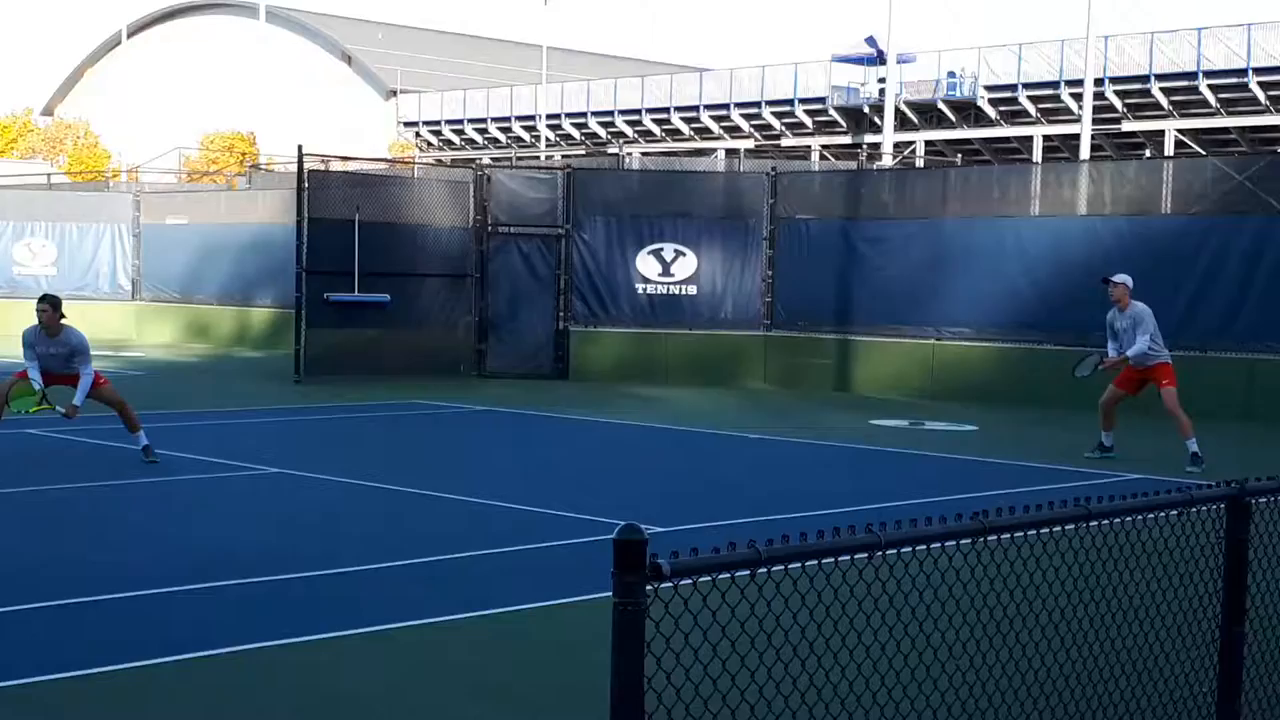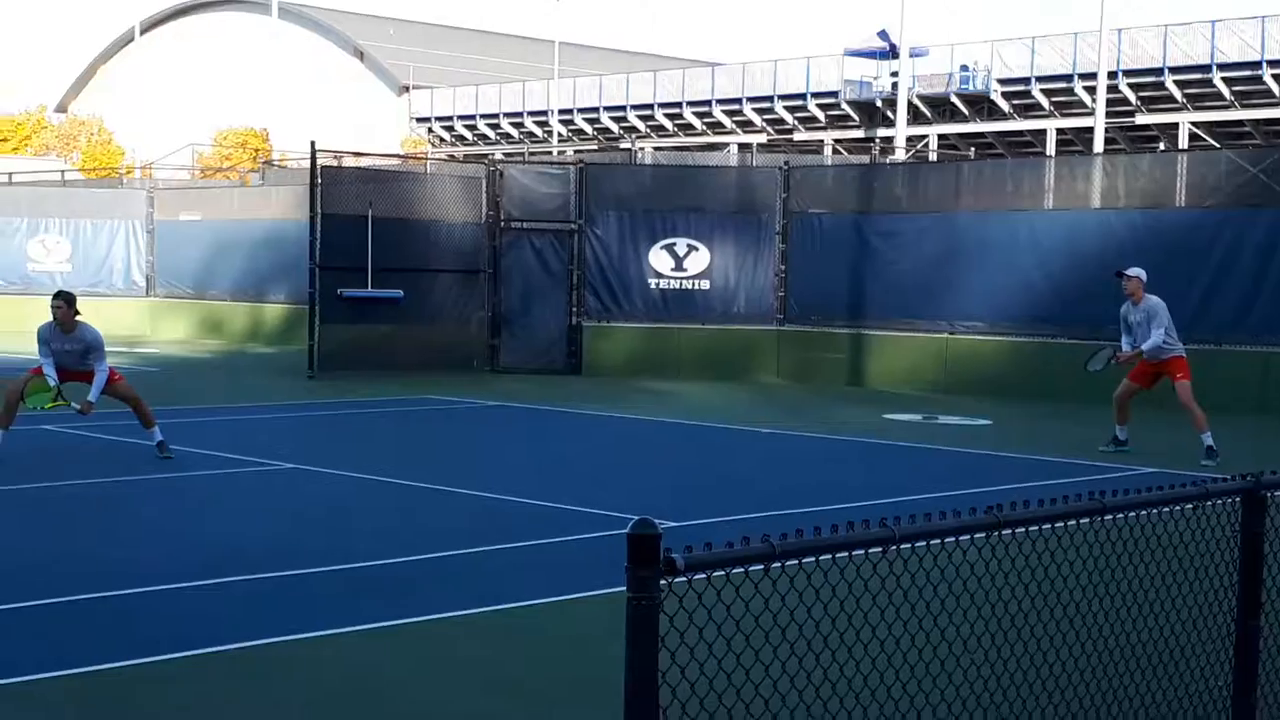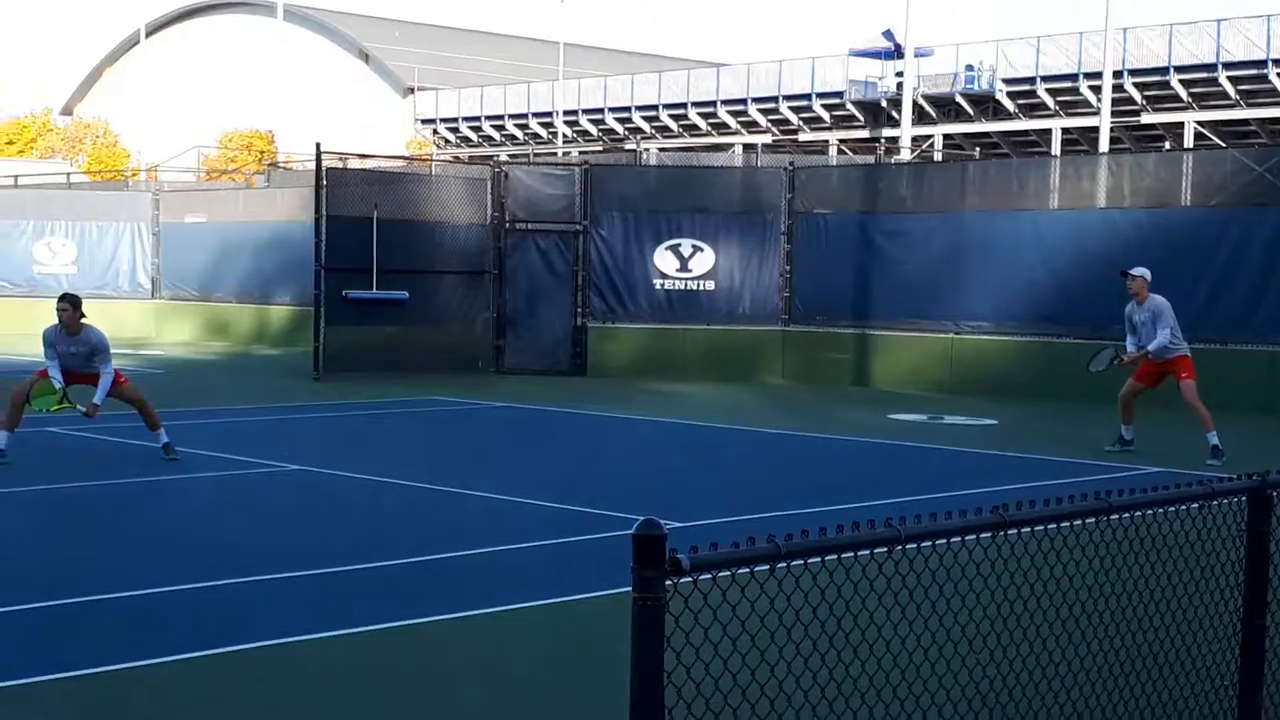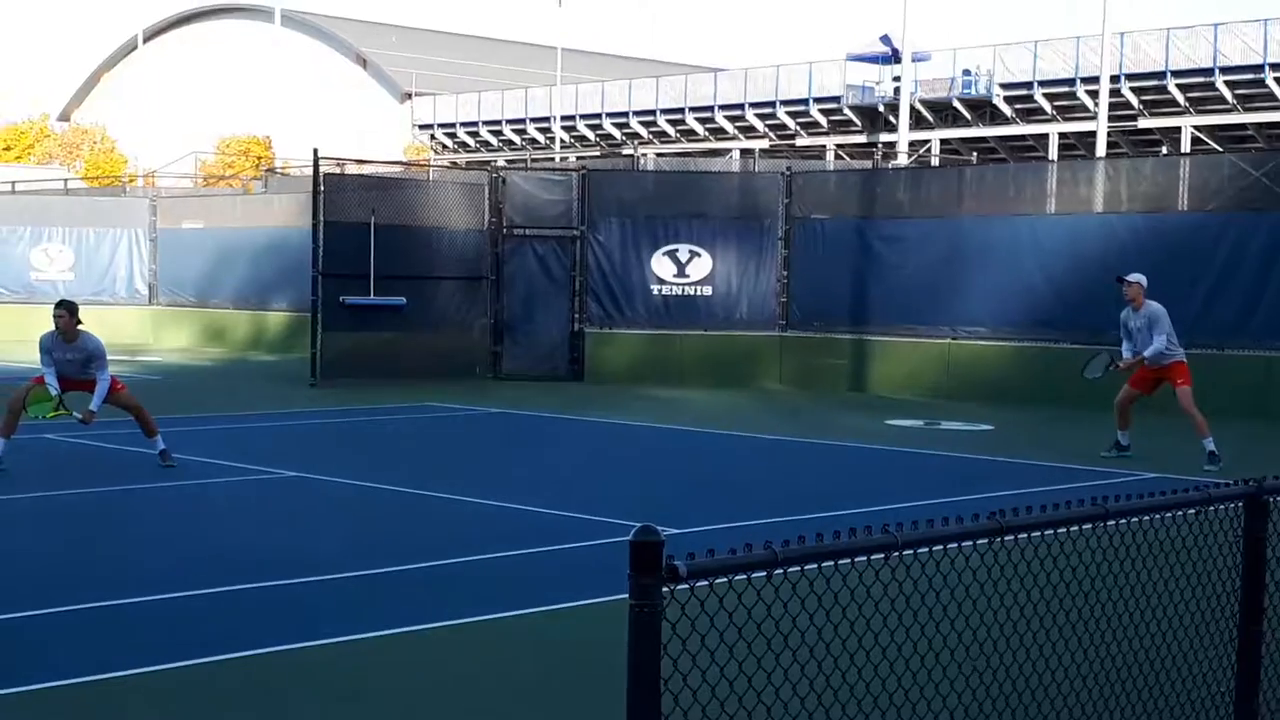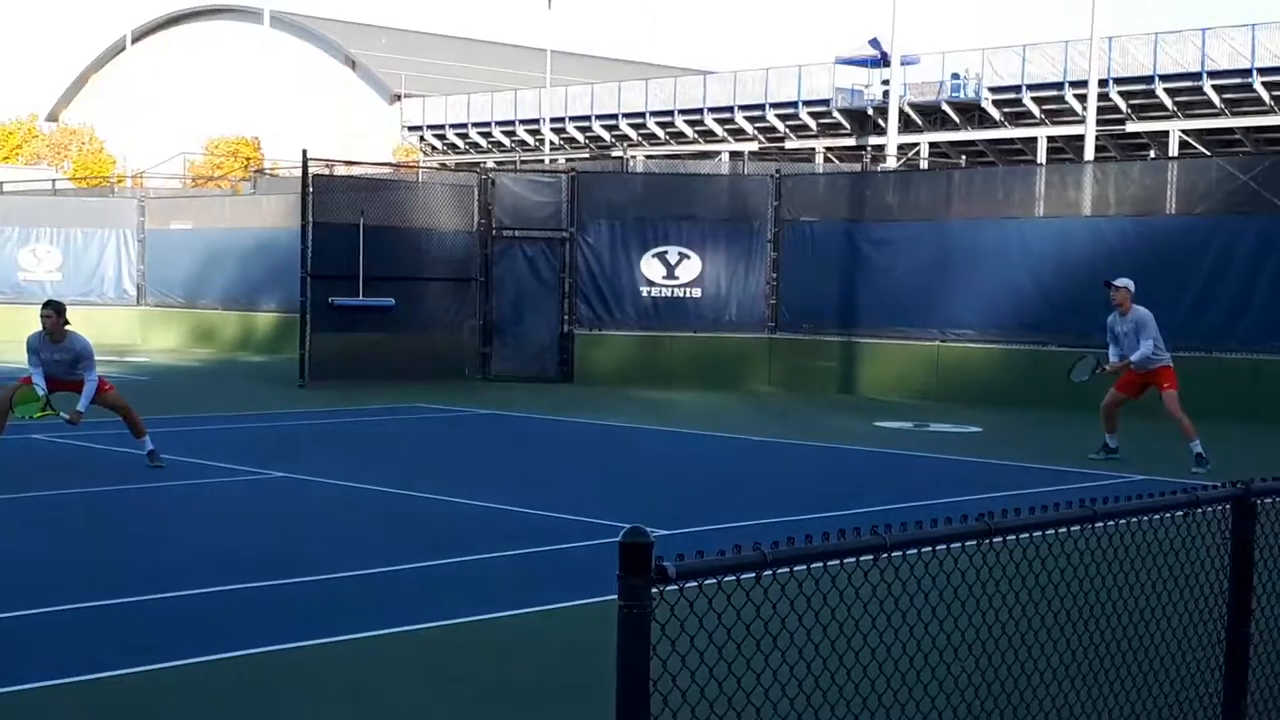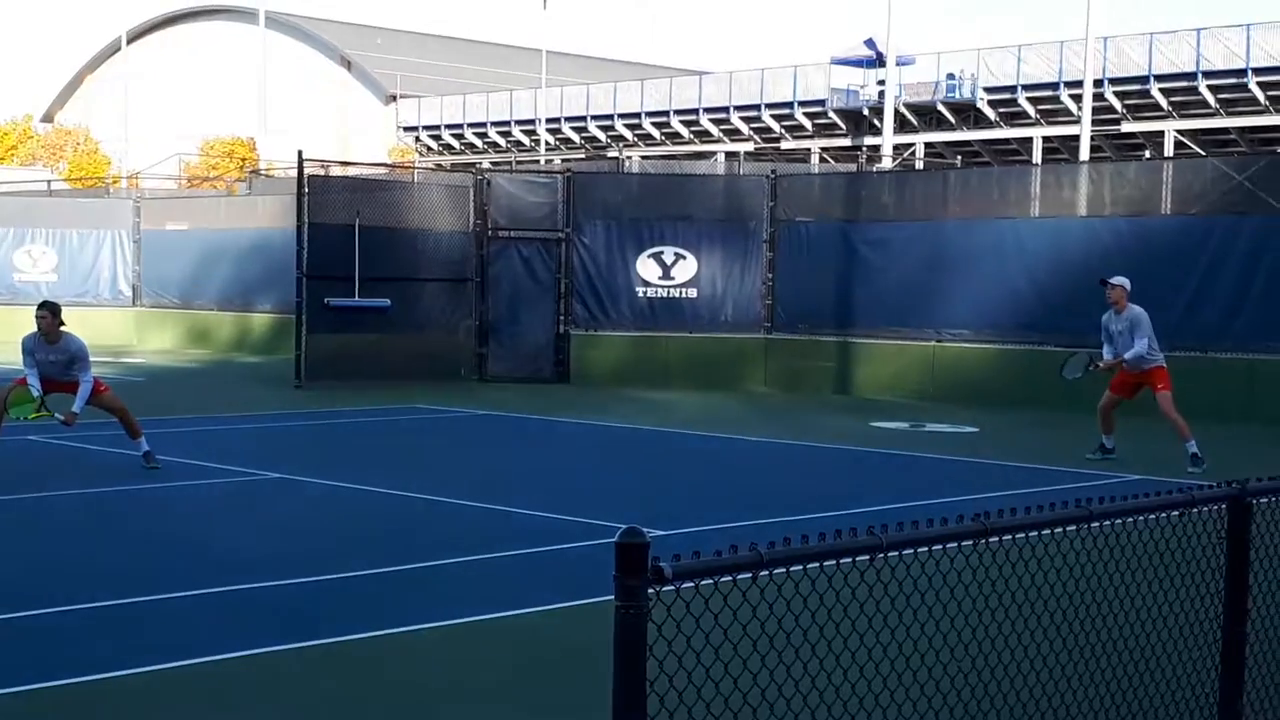
dt=0.1s
person 1, frame 1
left shoulder: (1141, 311)
right shoulder: (1111, 316)
left elbow: (1143, 345)
right elbow: (1113, 342)
left wrist: (1119, 360)
right wrist: (1111, 359)
left hip: (1158, 363)
right hip: (1135, 366)
left knee: (1172, 407)
right knee: (1105, 402)
left ankle: (1195, 455)
right ankle: (1106, 445)
person 1, frame 2
left shoulder: (1155, 305)
right shoulder: (1125, 310)
left elbow: (1158, 339)
right elbow: (1127, 336)
left wrist: (1134, 354)
right wrist: (1126, 353)
left hip: (1172, 356)
right hip: (1149, 360)
left knee: (1187, 400)
right knee: (1119, 396)
left ankle: (1210, 448)
right ankle: (1121, 439)
person 1, frame 3
left shoulder: (1159, 304)
right shoulder: (1130, 310)
left elbow: (1163, 338)
right elbow: (1131, 336)
left wrist: (1140, 355)
right wrist: (1130, 354)
left hip: (1177, 356)
right hip: (1154, 360)
left knee: (1192, 399)
right knee: (1124, 396)
left ankle: (1216, 448)
right ankle: (1126, 439)
person 1, frame 4
left shoulder: (1155, 311)
right shoulder: (1125, 316)
left elbow: (1160, 345)
right elbow: (1127, 342)
left wrist: (1135, 361)
right wrist: (1126, 360)
left hip: (1173, 362)
right hip: (1149, 366)
left knee: (1187, 406)
right knee: (1120, 402)
left ankle: (1213, 453)
right ankle: (1123, 444)
person 1, frame 5
left shoulder: (1142, 316)
right shoulder: (1112, 320)
left elbow: (1147, 349)
right elbow: (1113, 346)
left wrist: (1122, 364)
right wrist: (1113, 364)
left hip: (1159, 367)
right hip: (1136, 370)
left knee: (1174, 410)
right knee: (1107, 405)
left ankle: (1200, 456)
right ankle: (1111, 446)
person 1, frame 6
left shoulder: (1137, 314)
right shoulder: (1106, 319)
left elbow: (1141, 348)
right elbow: (1108, 345)
left wrist: (1116, 362)
right wrist: (1107, 361)
left hip: (1153, 367)
right hip: (1129, 370)
left knee: (1168, 411)
right knee: (1103, 407)
left ankle: (1195, 456)
right ankle: (1108, 447)
person 2, frame 1
left shoulder: (76, 339)
right shoulder: (29, 335)
left elbow: (86, 373)
right elbow: (32, 365)
left wrist: (76, 404)
right wrist: (38, 389)
left hip: (76, 373)
right hip: (43, 373)
left knee: (118, 401)
left ankle: (144, 445)
person 2, frame 2
left shoulder: (91, 336)
right shoulder: (44, 332)
left elbow: (101, 370)
right elbow: (47, 362)
left wrist: (90, 400)
right wrist: (52, 385)
left hip: (90, 370)
right hip: (57, 369)
left knee: (133, 397)
left ankle: (158, 440)
person 2, frame 3
left shoulder: (96, 338)
right shoulder: (50, 334)
left elbow: (107, 372)
right elbow: (53, 365)
left wrist: (96, 403)
right wrist: (58, 388)
left hip: (96, 372)
right hip: (63, 372)
left knee: (138, 400)
right knee: (19, 395)
left ankle: (164, 442)
person 2, frame 4
left shoulder: (93, 345)
right shoulder: (46, 341)
left elbow: (103, 379)
right elbow: (49, 372)
left wrist: (92, 409)
right wrist: (54, 395)
left hip: (93, 379)
right hip: (59, 379)
left knee: (135, 407)
right knee: (15, 402)
left ankle: (161, 449)
person 2, frame 5
left shoulder: (80, 345)
right shoulder: (33, 341)
left elbow: (91, 379)
right elbow: (36, 372)
left wrist: (80, 410)
right wrist: (42, 395)
left hip: (80, 379)
right hip: (48, 379)
left knee: (123, 407)
left ankle: (149, 449)
person 2, frame 6
left shoulder: (75, 346)
right shoulder: (28, 342)
left elbow: (86, 380)
right elbow: (31, 373)
left wrist: (75, 411)
right wrist: (36, 397)
left hip: (76, 380)
right hip: (42, 380)
left knee: (119, 409)
left ankle: (145, 450)
